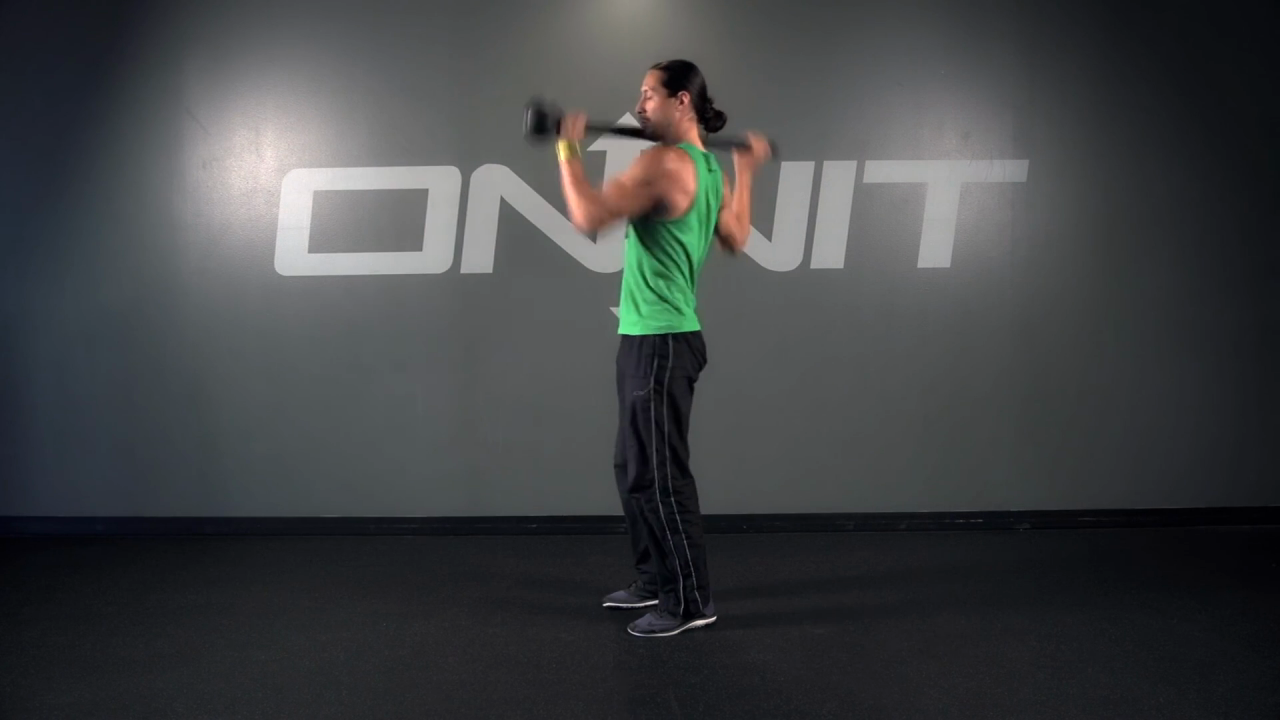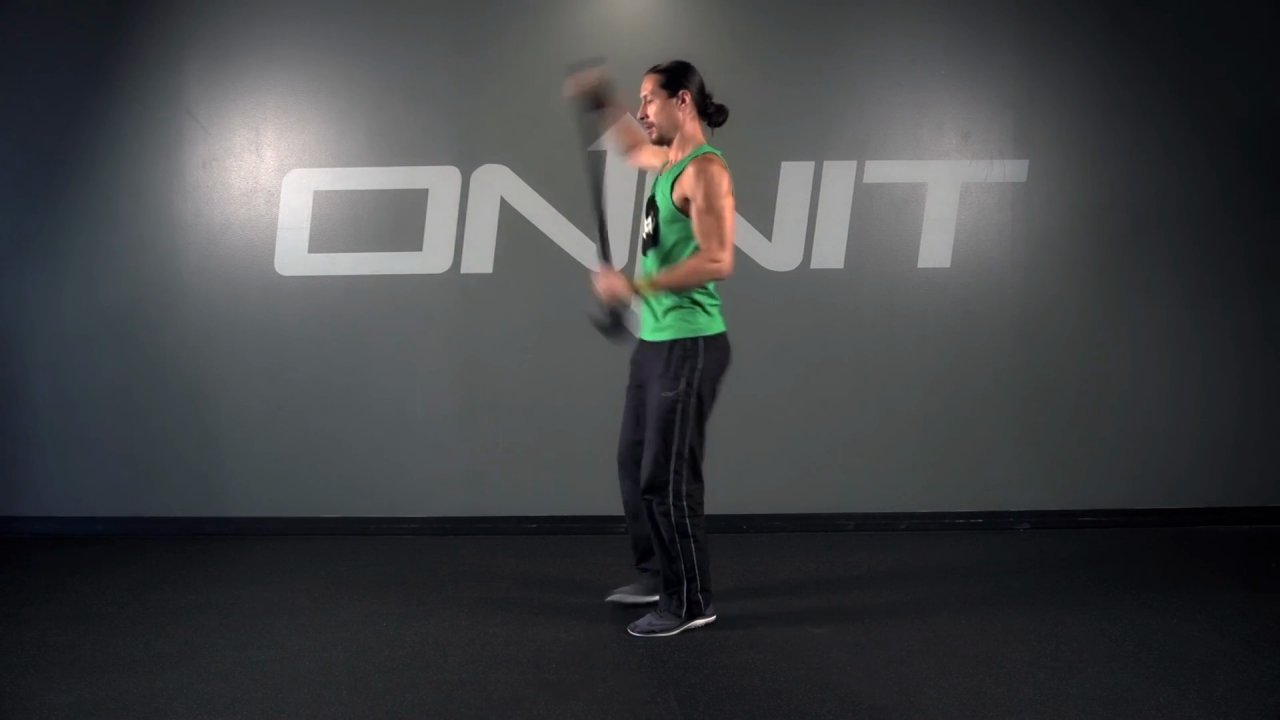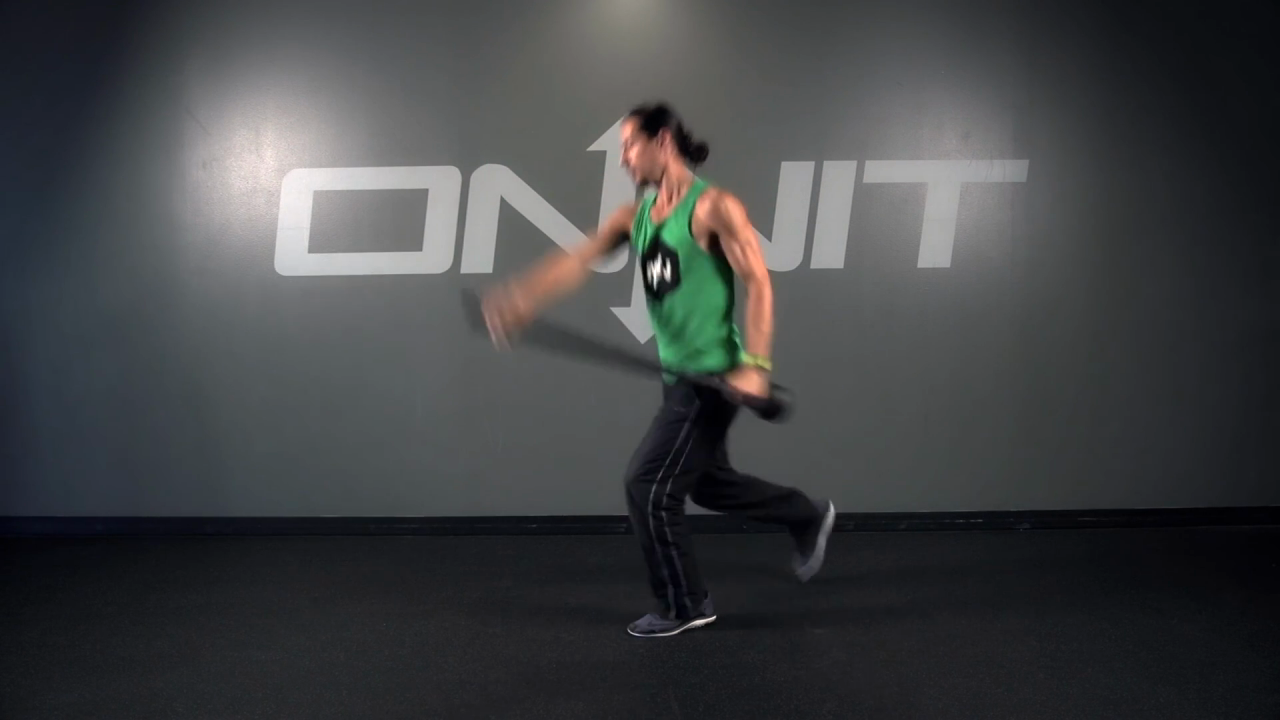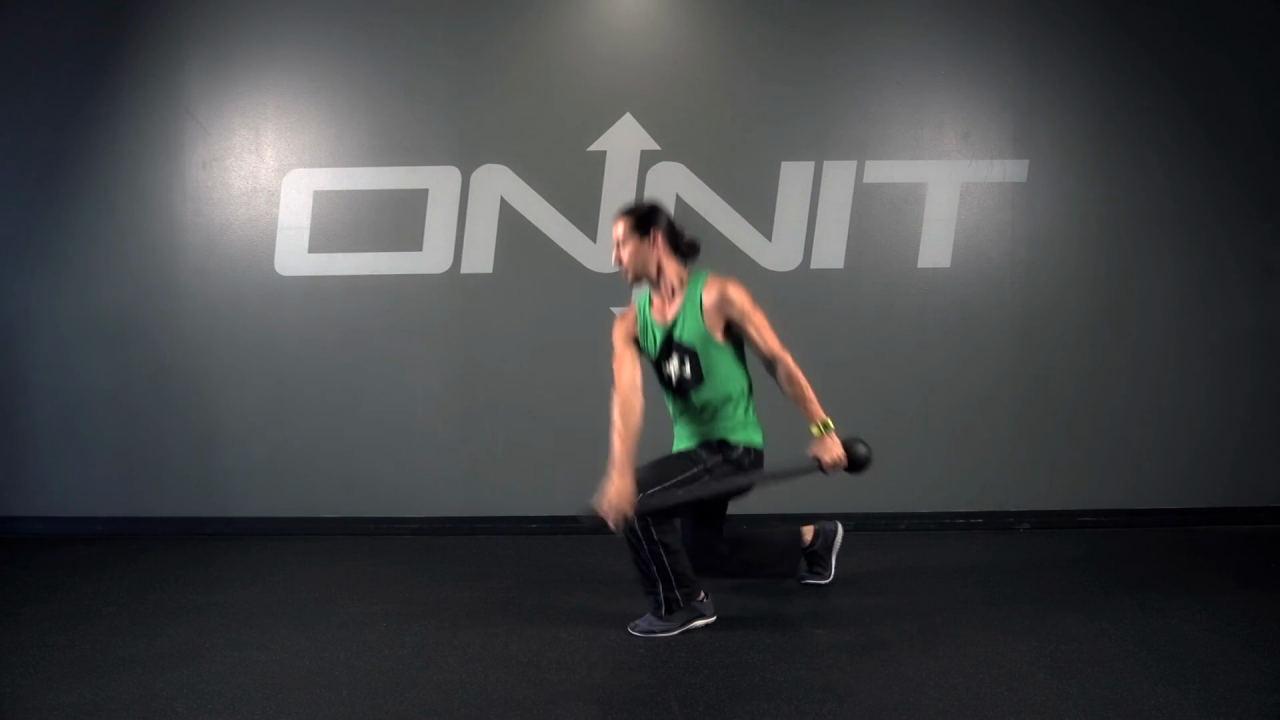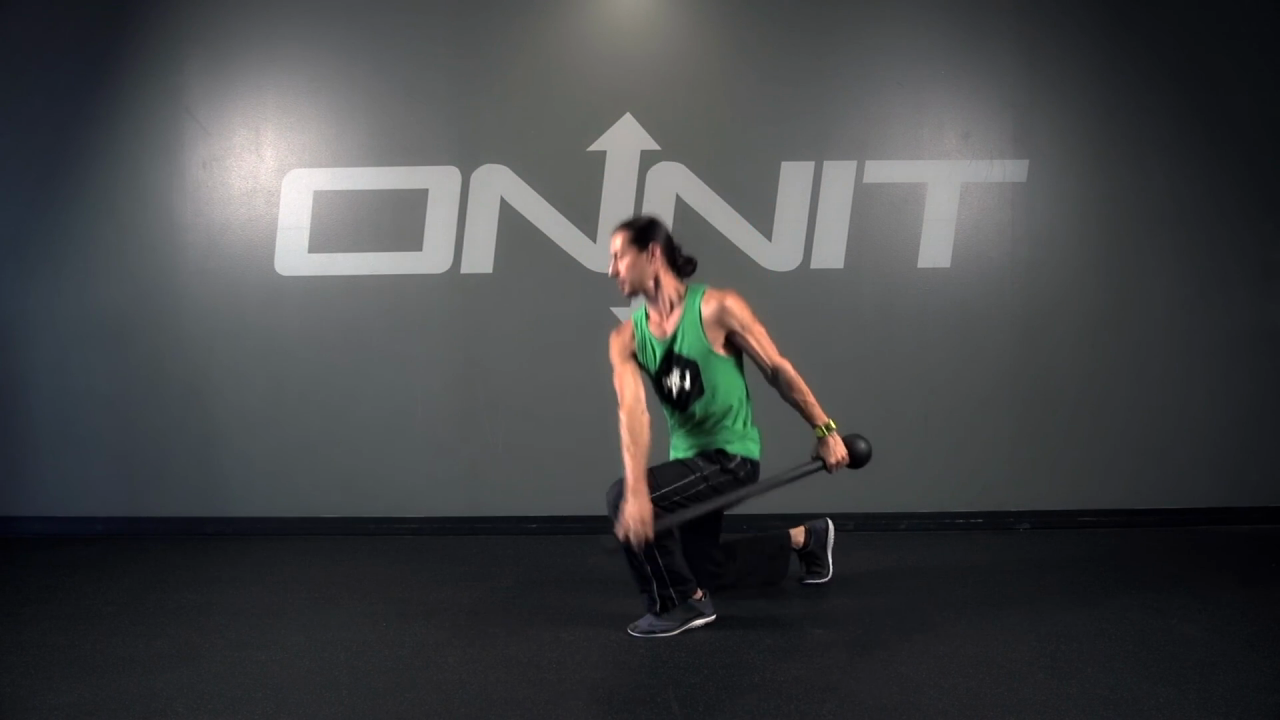
dt=0.3s
person 1, frame 1
left shoulder: (664, 163)
right shoulder: (709, 170)
left elbow: (588, 216)
right elbow: (735, 239)
left wrist: (568, 145)
right wrist: (746, 169)
left hip: (660, 343)
right hip: (651, 339)
left knee: (659, 475)
right knee: (634, 470)
left ankle: (691, 600)
right ankle: (657, 578)
person 1, frame 2
left shoulder: (707, 170)
right shoulder: (671, 160)
left elbow: (718, 261)
right elbow: (640, 150)
left wrist: (635, 285)
right wrist: (606, 103)
left hip: (692, 346)
right hip: (655, 345)
left knee: (665, 477)
right knee: (634, 466)
left ankle: (691, 603)
right ankle: (659, 574)
person 1, frame 3
left shoulder: (714, 205)
right shoulder: (637, 214)
left elbow: (758, 283)
right elbow: (578, 262)
left wrist: (754, 364)
right wrist: (521, 298)
left hip: (715, 379)
right hip: (681, 376)
left knee: (648, 485)
right knee: (705, 479)
left ankle: (685, 605)
right ankle: (809, 517)
person 1, frame 4
left shoulder: (717, 296)
right shoulder: (628, 324)
left elbow: (778, 360)
right elbow: (627, 395)
left wrist: (822, 429)
right wrist: (619, 470)
left hip: (734, 448)
right hip: (690, 448)
left knee: (639, 499)
right knee: (705, 552)
left ankle: (684, 604)
right ankle: (814, 539)
person 1, frame 5
left shoulder: (716, 308)
right shoulder: (625, 337)
left elbow: (778, 370)
right elbow: (632, 411)
left wrist: (825, 431)
right wrist: (639, 489)
left hip: (731, 457)
right hip: (688, 457)
left knee: (620, 498)
right knee: (705, 567)
left ankle: (681, 603)
right ankle: (806, 539)
